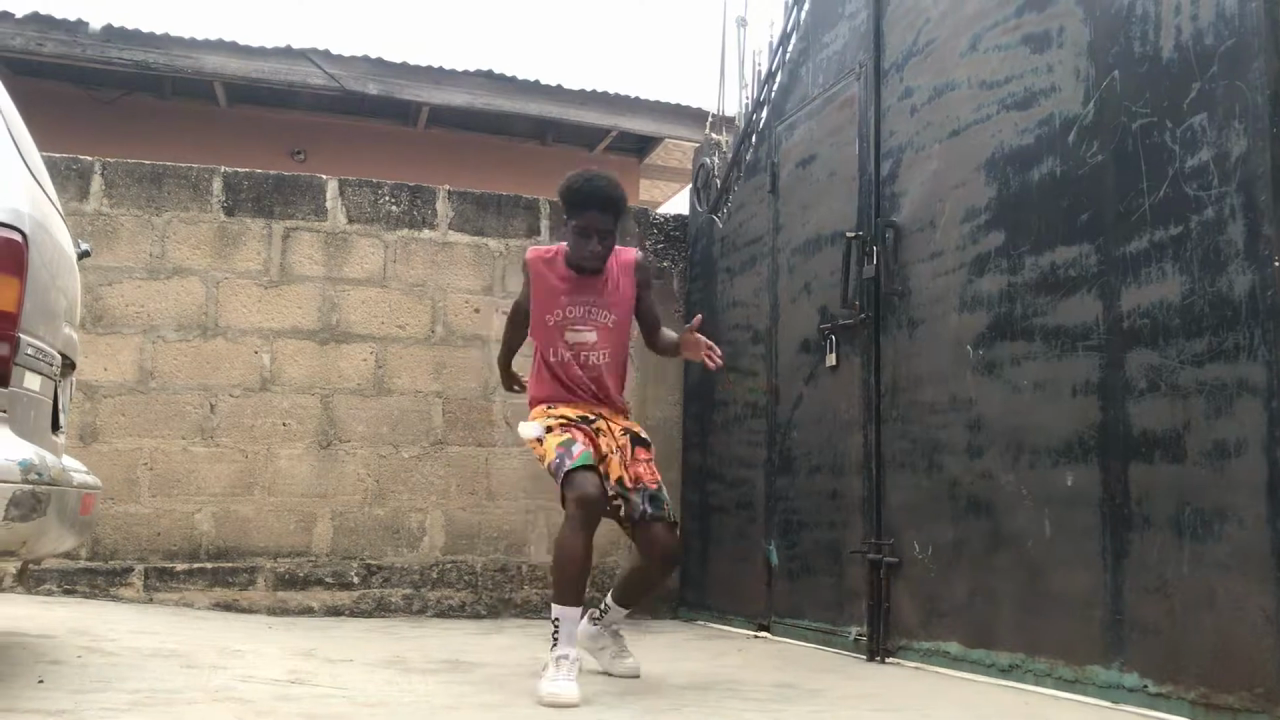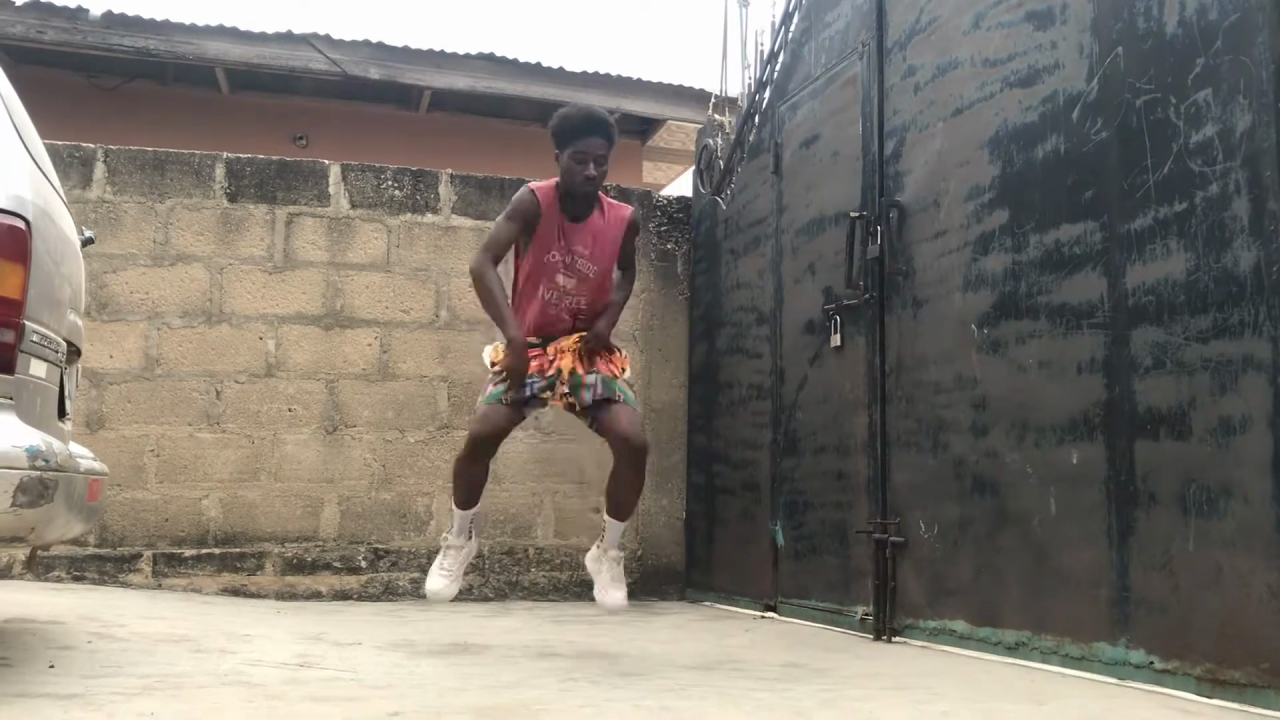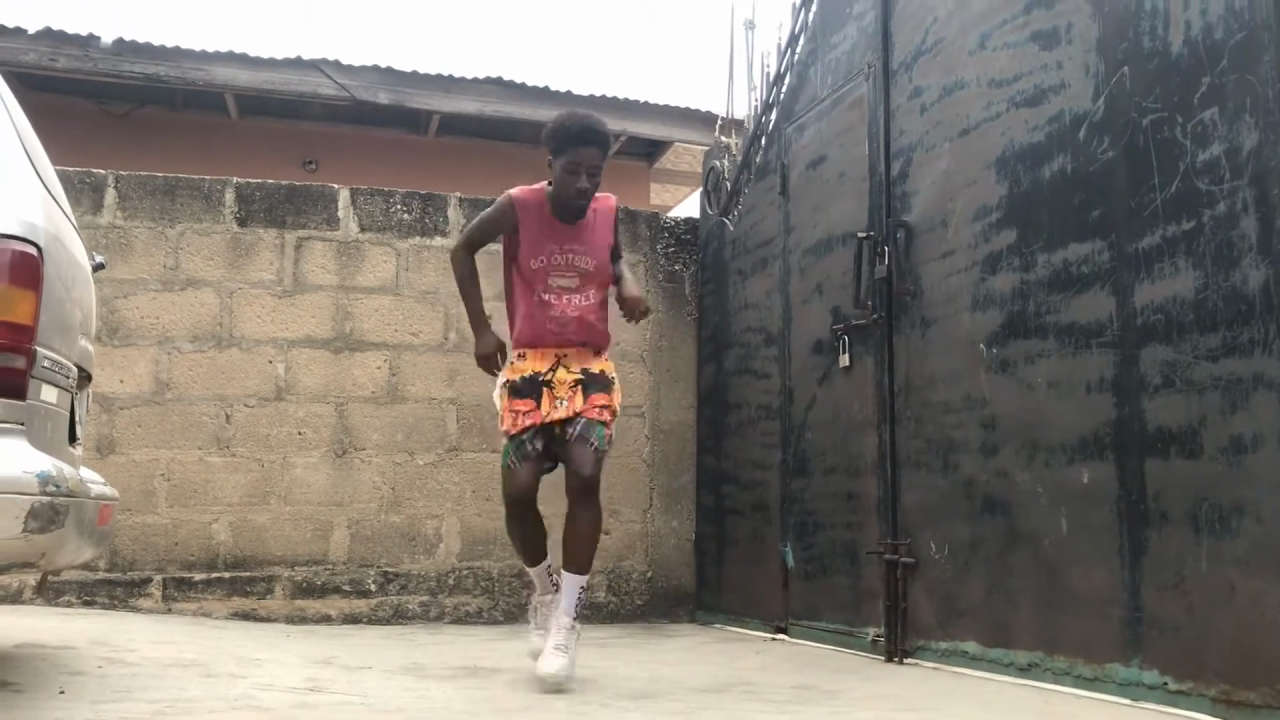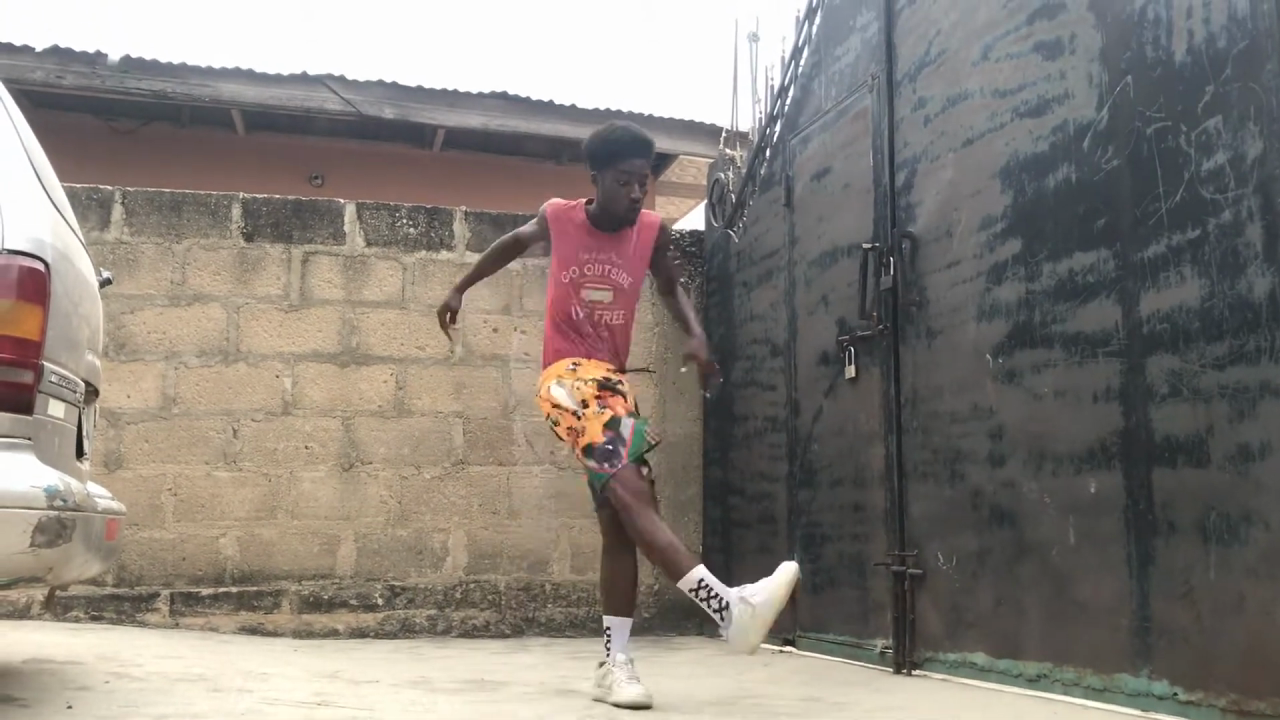
dt=1s
person 1, frame 1
left shoulder: (635, 268)
right shoulder: (537, 263)
left elbow: (655, 334)
right elbow: (520, 318)
left wrist: (687, 344)
right wrist: (505, 368)
left hip: (617, 419)
right hip: (559, 415)
left knee: (665, 546)
right knee: (588, 505)
left ankle: (605, 624)
right ankle: (563, 651)
person 1, frame 2
left shoulder: (624, 218)
right shoulder: (532, 202)
right elbow: (481, 265)
left wrist: (605, 324)
right wrist: (510, 334)
left hip: (588, 354)
right hip: (529, 350)
left knee: (635, 444)
right knee: (480, 440)
left ankle: (609, 547)
right ankle: (461, 535)
person 1, frame 3
left shoulder: (608, 211)
right shoulder: (517, 206)
right elbow: (463, 249)
left wrist: (629, 290)
right wrist: (481, 330)
left hip: (589, 372)
right hip: (529, 372)
left knee: (583, 484)
right knee: (517, 493)
left ankle: (565, 617)
right ankle: (545, 590)
person 1, frame 4
left shoulder: (652, 230)
right shoulder: (557, 217)
left elbow: (671, 290)
right elbow: (512, 242)
left wrist: (695, 336)
right wrist: (458, 289)
left hip: (617, 381)
right hip: (572, 377)
left knee: (620, 516)
right knee: (625, 494)
left ankle: (615, 667)
right ankle: (725, 605)
